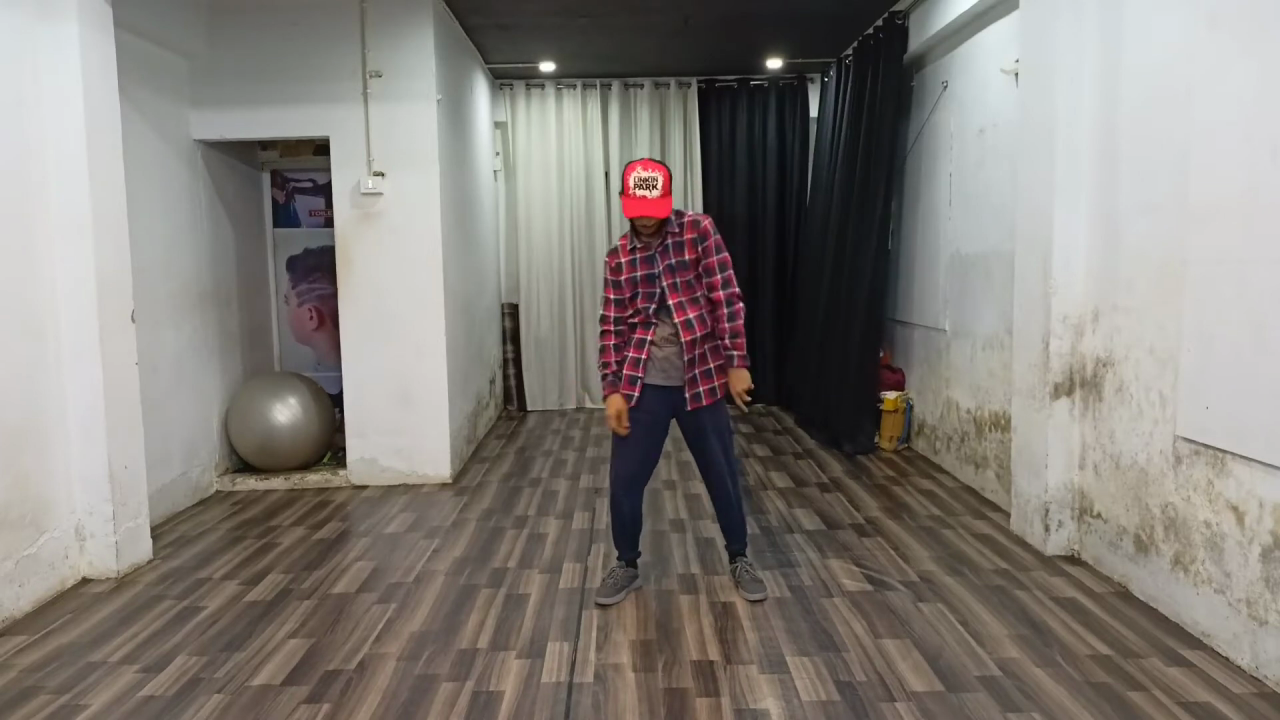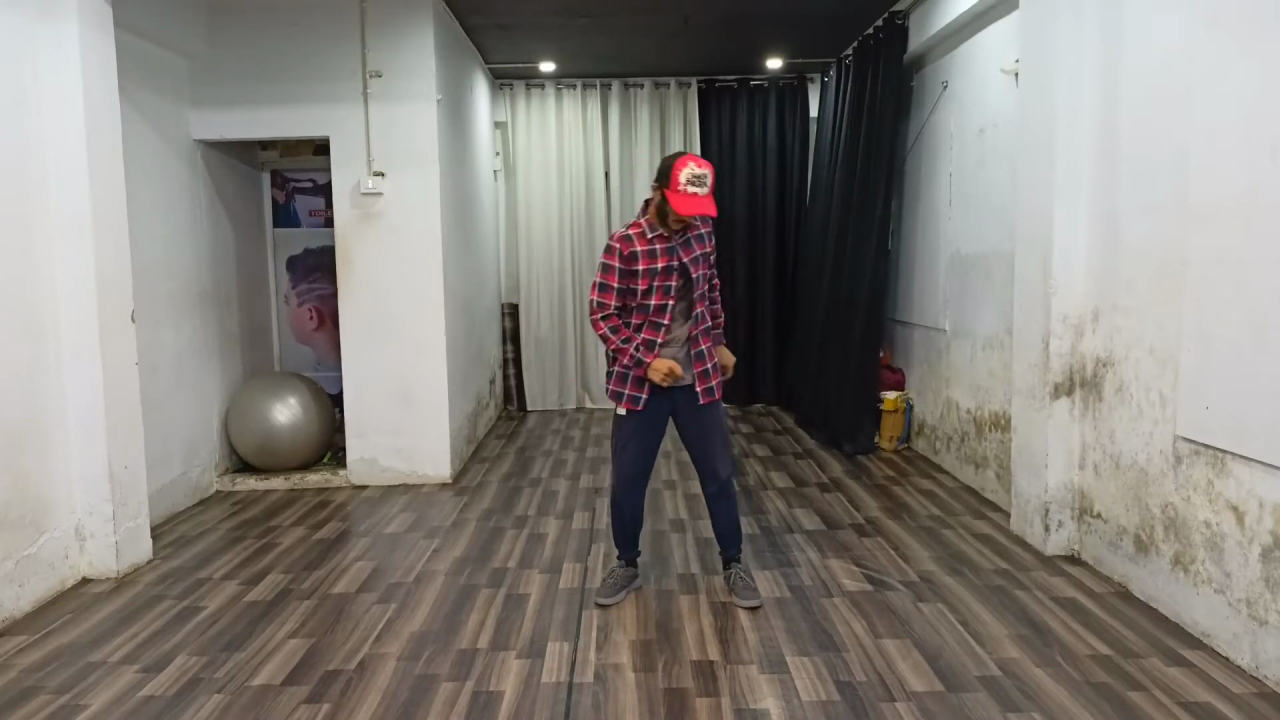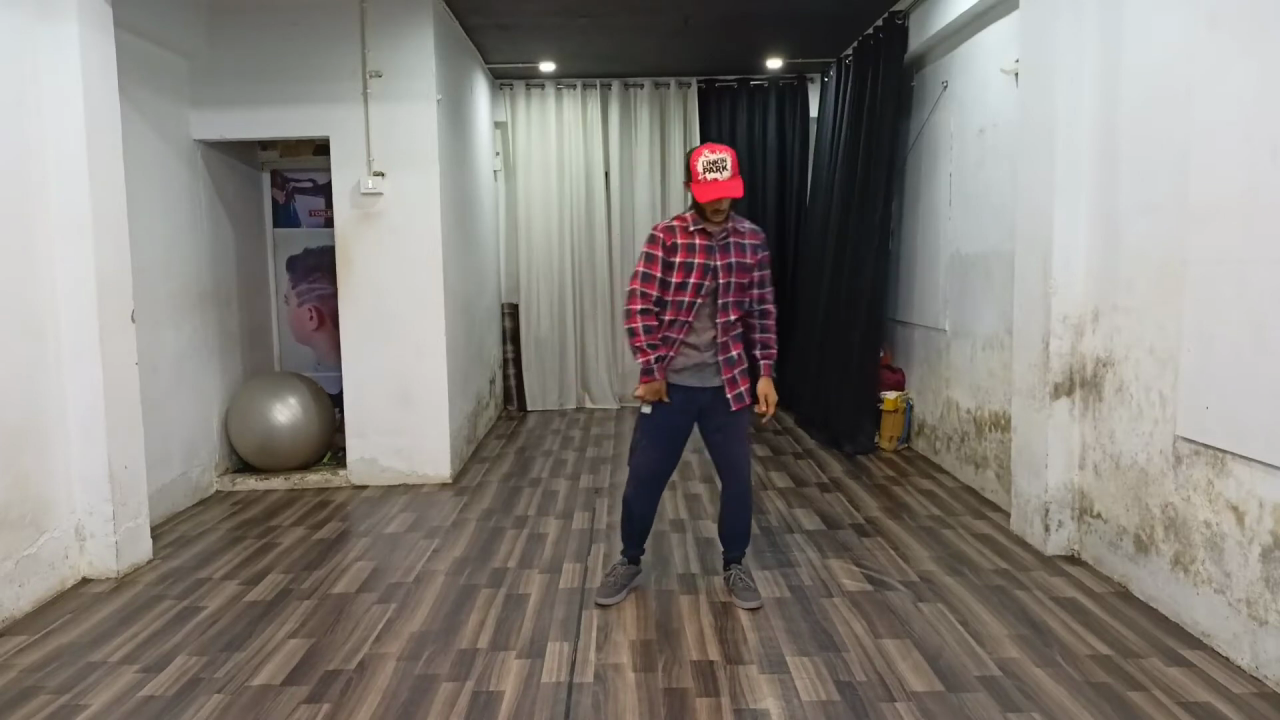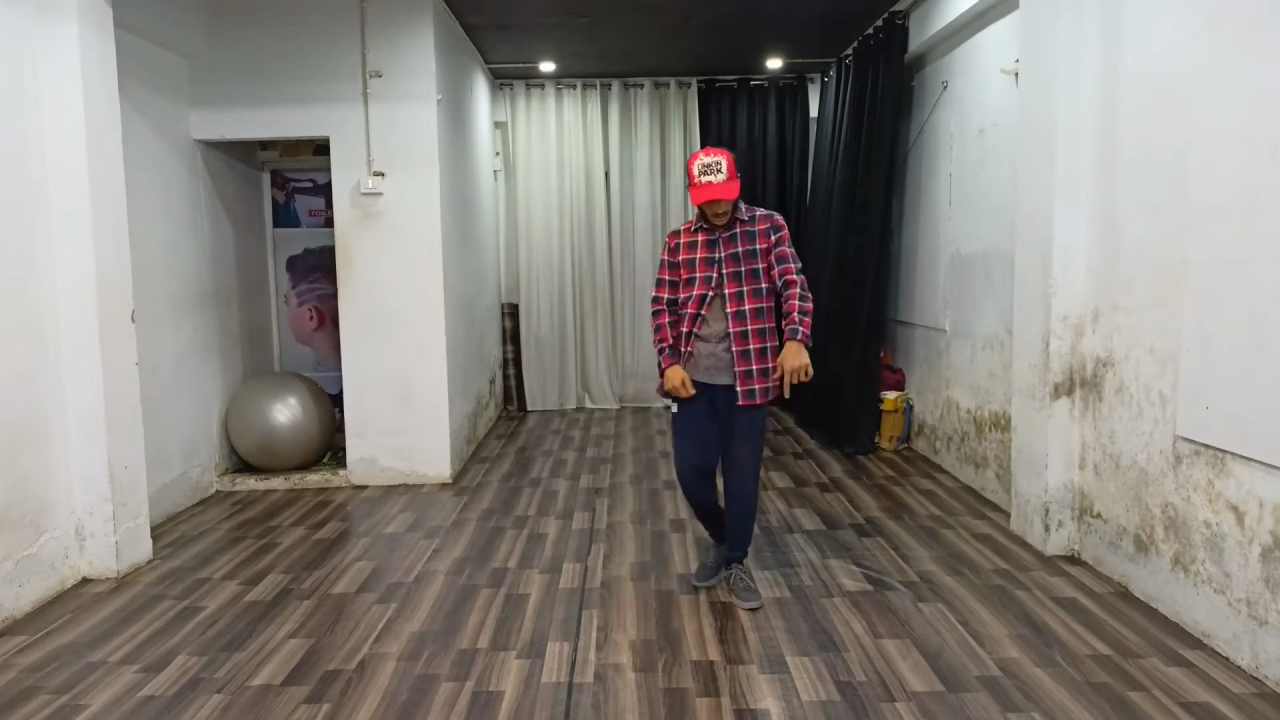
dt=0.4s
person 1, frame 1
left shoulder: (697, 230)
right shoulder: (618, 257)
left elbow: (726, 296)
right elbow: (611, 329)
left wrist: (737, 363)
right wrist: (613, 391)
left hip: (700, 378)
right hip: (642, 383)
left knee: (722, 474)
right knee: (625, 479)
left ankle: (739, 558)
right ankle: (627, 564)
person 1, frame 2
left shoulder: (701, 231)
right shoulder: (625, 244)
right elbow: (603, 314)
left wrist: (717, 342)
right wrist: (647, 361)
left hip: (698, 378)
right hip: (640, 380)
left knee: (718, 473)
right knee: (628, 477)
left ankle: (733, 563)
right ankle: (627, 565)
person 1, frame 3
left shoulder: (752, 240)
right shoulder: (667, 237)
left elbow: (762, 311)
right elbow: (640, 307)
left wrist: (765, 374)
right wrist: (652, 373)
left hip: (728, 381)
right hip: (670, 382)
left knee: (738, 477)
right knee: (645, 477)
left ankle: (734, 565)
right ankle: (628, 564)
person 1, frame 4
left shoulder: (768, 226)
right shoulder: (679, 241)
left elbow: (794, 287)
right elbow: (664, 308)
left wrist: (796, 341)
right wrist: (669, 363)
left hip: (748, 376)
right hip: (693, 377)
left knee: (743, 474)
right knee: (692, 470)
left ankle: (736, 562)
right ankle: (719, 540)
